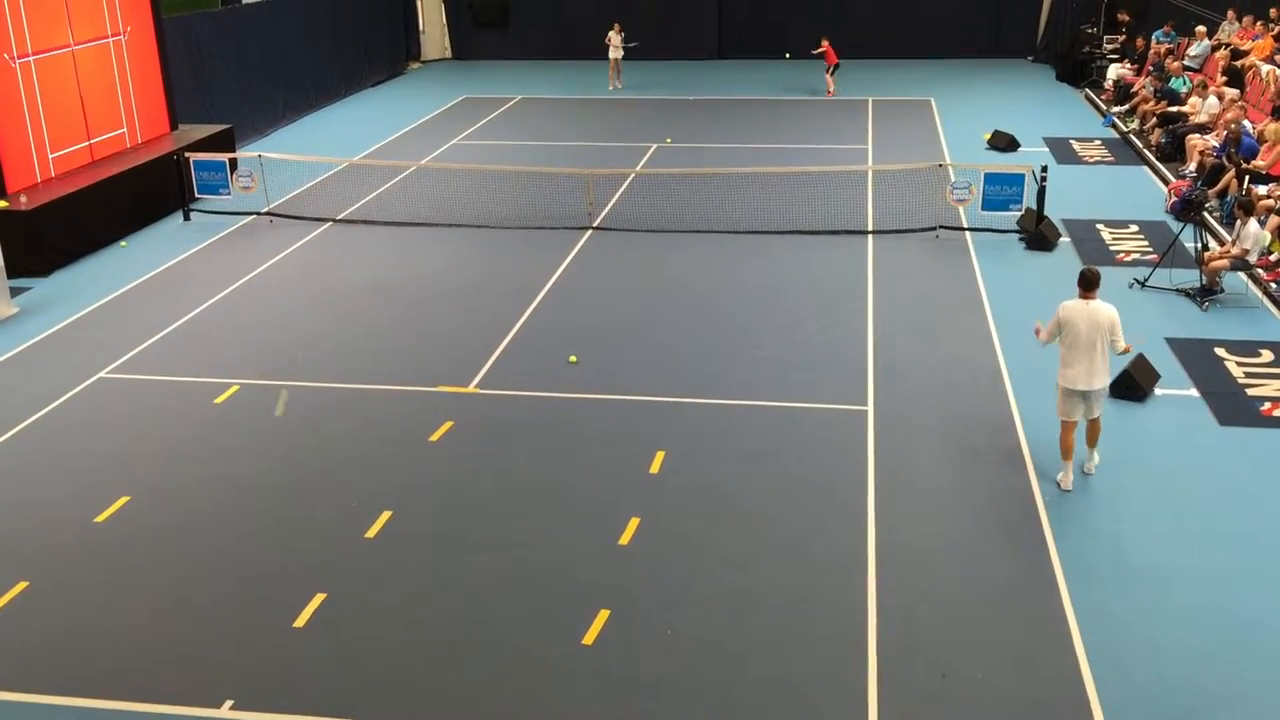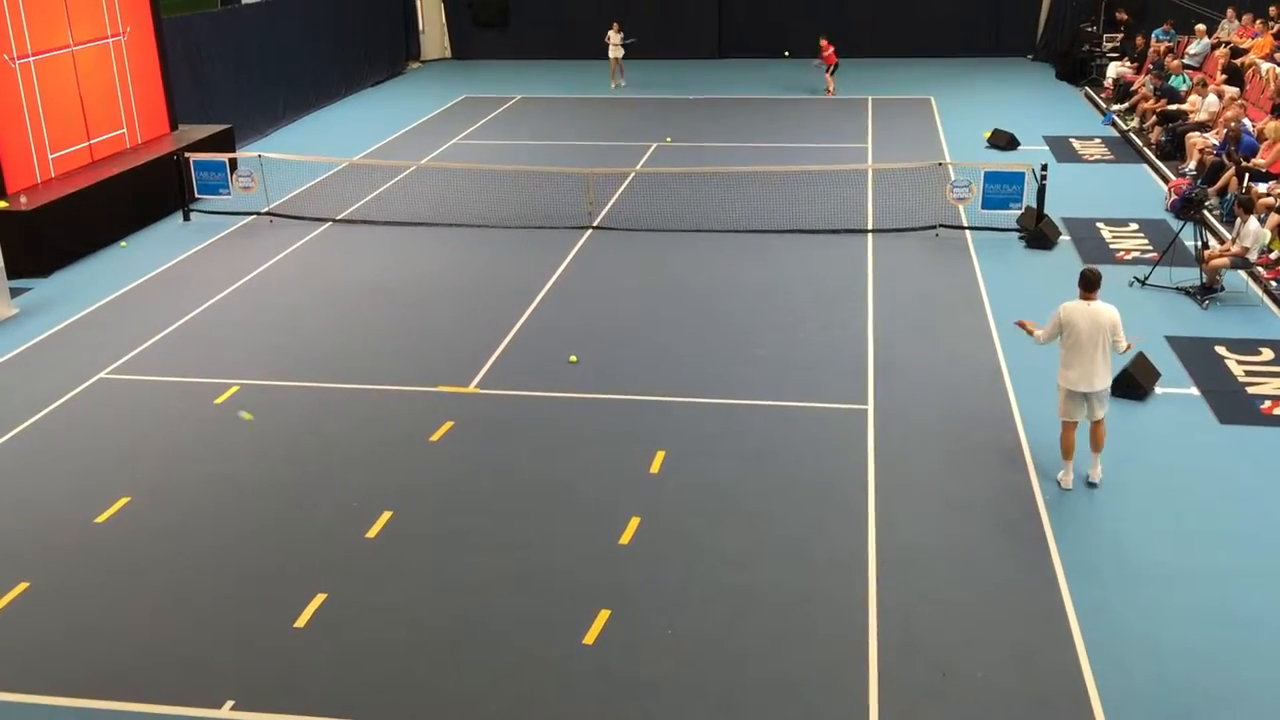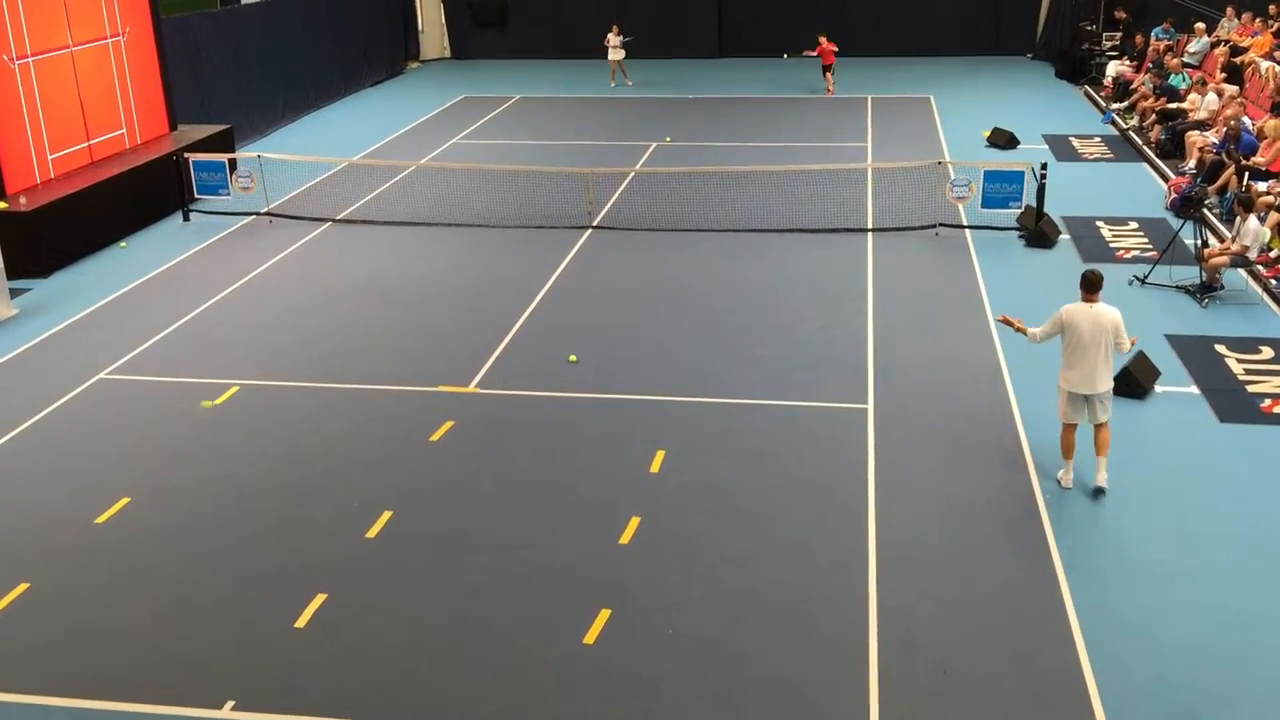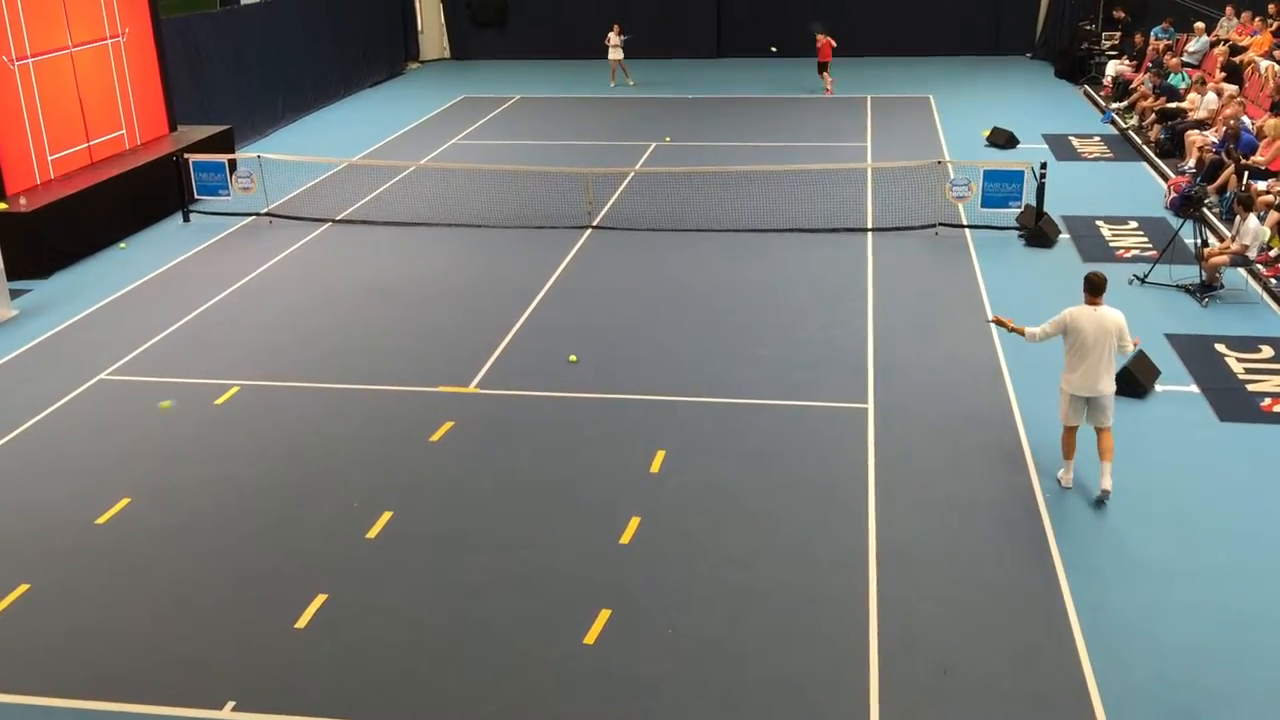
dt=0.1s
person 1, frame 1
left shoulder: (1065, 309)
right shoulder: (1109, 312)
left elbow: (1045, 339)
right elbow: (1118, 347)
left wrist: (1039, 332)
right wrist: (1128, 349)
left hip: (1069, 379)
right hip: (1098, 379)
left knee: (1068, 425)
right knee: (1094, 419)
left ankle: (1067, 477)
right ankle: (1091, 462)
person 1, frame 2
left shoulder: (1065, 311)
right shoulder: (1111, 312)
left elbow: (1044, 338)
right elbow: (1119, 347)
left wrist: (1028, 328)
right wrist: (1128, 346)
left hip: (1070, 379)
right hip: (1099, 380)
left knee: (1069, 425)
right knee: (1098, 422)
left ankle: (1067, 475)
right ankle: (1095, 470)
person 1, frame 3
left shoulder: (1067, 313)
right shoulder: (1113, 314)
left elbow: (1039, 335)
right elbow: (1122, 348)
left wrist: (1016, 325)
right wrist: (1131, 343)
left hip: (1072, 382)
right hip: (1101, 382)
left knee: (1069, 426)
right knee: (1101, 425)
left ankle: (1067, 475)
right ankle: (1101, 474)
person 1, frame 4
left shoulder: (1070, 316)
right shoulder: (1117, 317)
left elbow: (1038, 334)
right elbow: (1125, 350)
left wrist: (1010, 326)
right wrist: (1134, 344)
left hip: (1074, 384)
right hip: (1104, 386)
left knee: (1070, 428)
right knee: (1104, 430)
left ankle: (1067, 474)
right ankle: (1106, 479)
